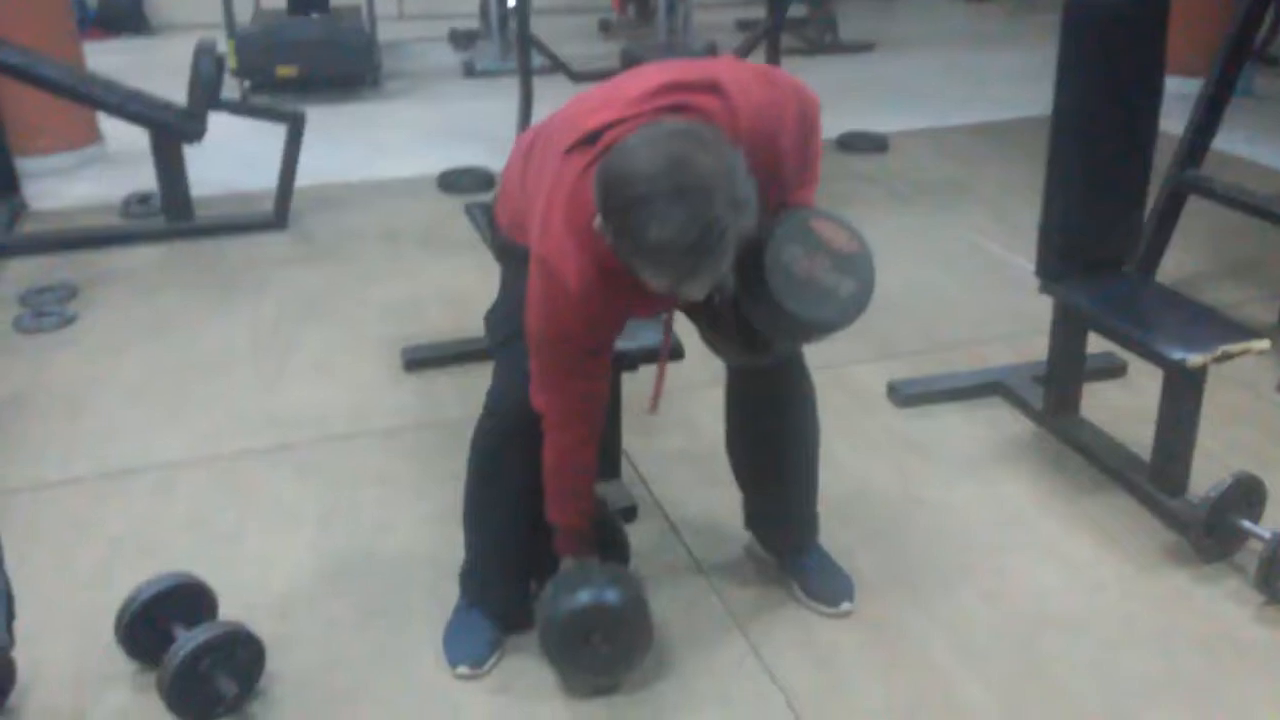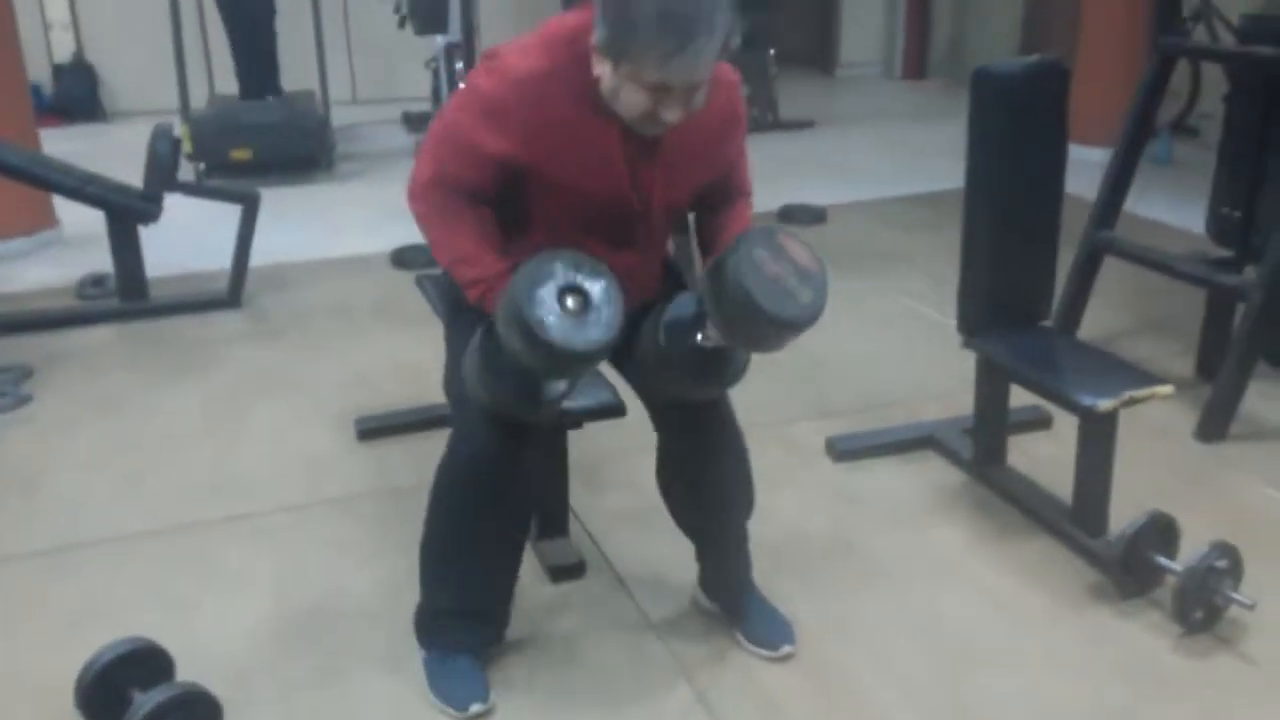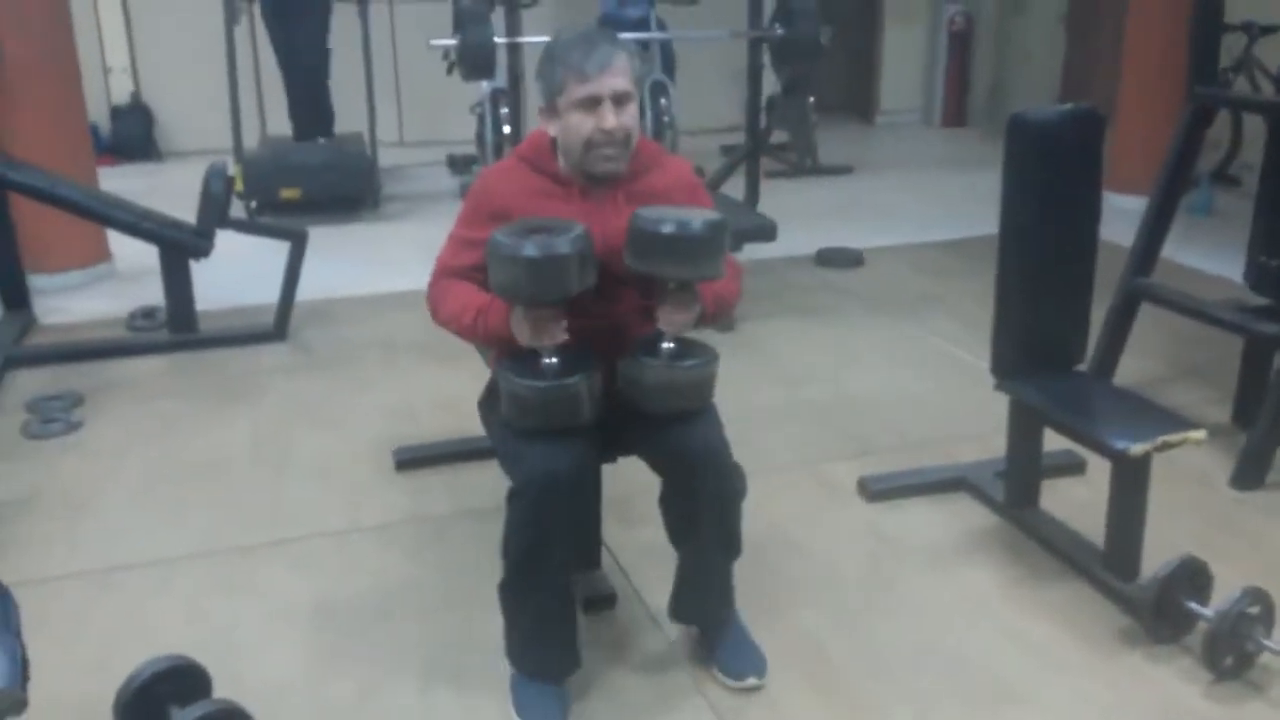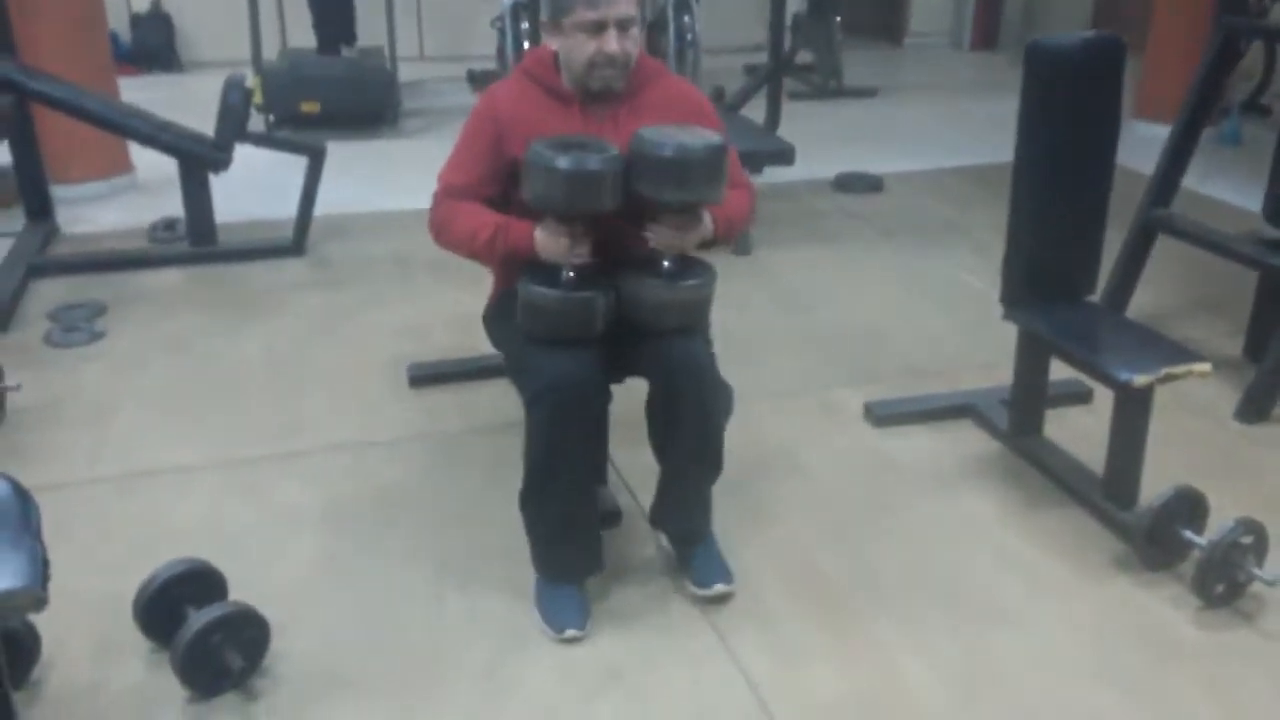
dt=1s
person 1, frame 1
left shoulder: (765, 111)
right shoulder: (568, 255)
right elbow: (568, 410)
right wrist: (574, 544)
left knee: (774, 361)
right knee: (521, 404)
left ankle: (791, 540)
right ankle: (490, 594)
person 1, frame 2
left shoulder: (720, 98)
right shoulder: (522, 80)
left elbow: (725, 197)
right elbow: (437, 185)
right wrist: (497, 292)
left hip: (640, 286)
right hip: (515, 286)
left knee: (703, 421)
right knee: (488, 449)
left ankle: (729, 584)
right ankle: (452, 635)
person 1, frame 3
left shoulder: (674, 180)
right shoulder: (504, 187)
left elbow: (723, 272)
right elbow: (447, 288)
left wrist: (696, 302)
right wrist: (507, 323)
left knee: (708, 462)
right knee: (549, 480)
left ankle: (713, 616)
right ankle: (538, 661)
person 1, frame 4
left shoulder: (678, 99)
right shoulder: (508, 105)
left elbow: (736, 194)
right elbow: (450, 212)
left wrist: (704, 225)
right wrist: (530, 238)
left knee: (691, 370)
right knee: (565, 382)
left ankle: (689, 530)
right ankle: (560, 562)
